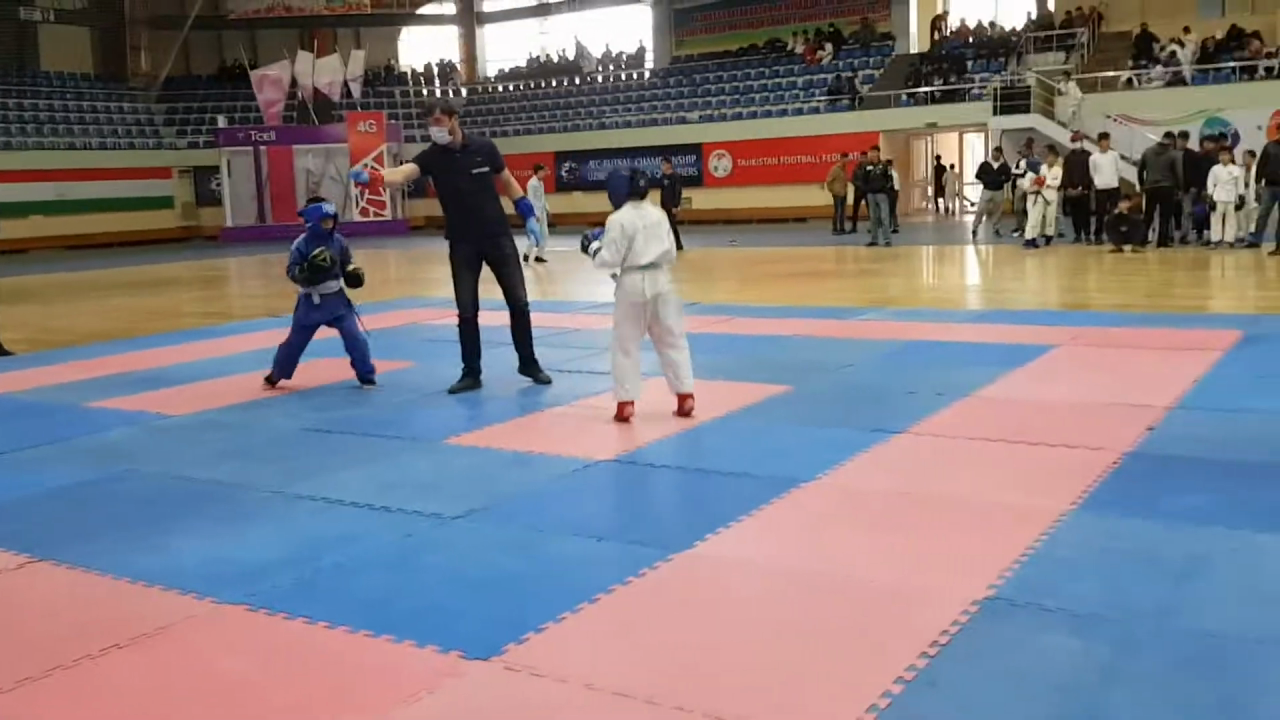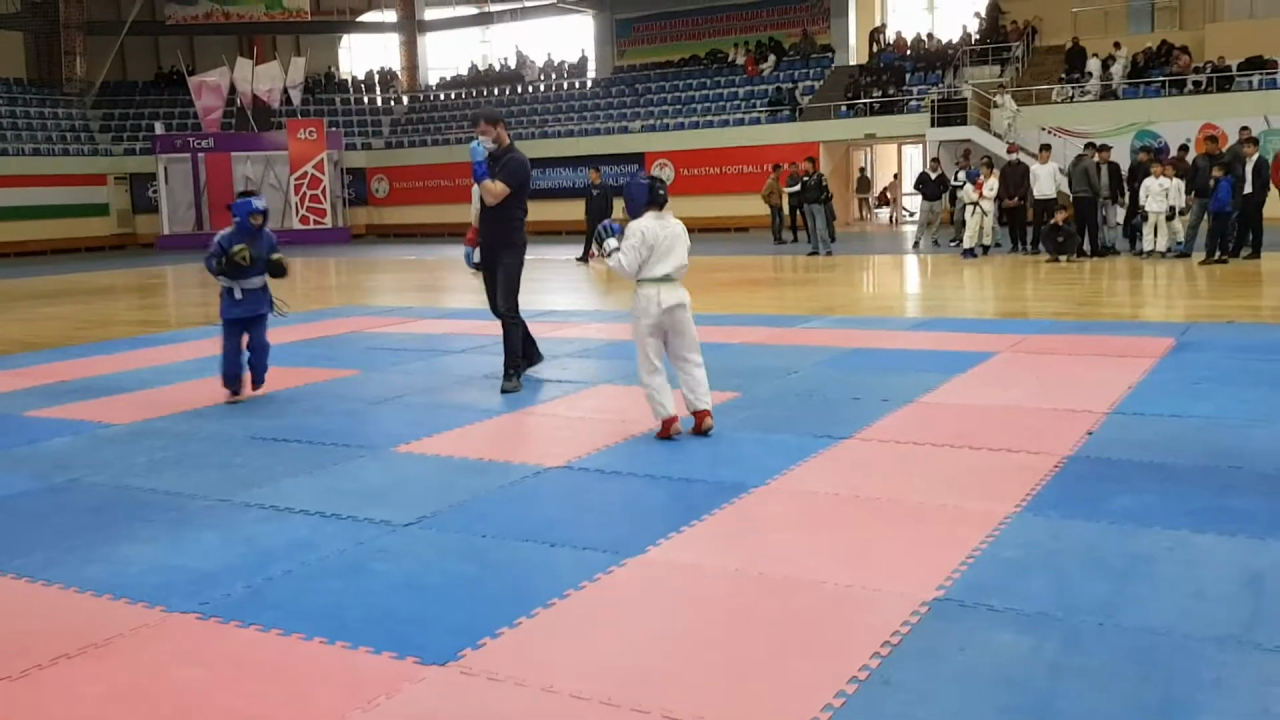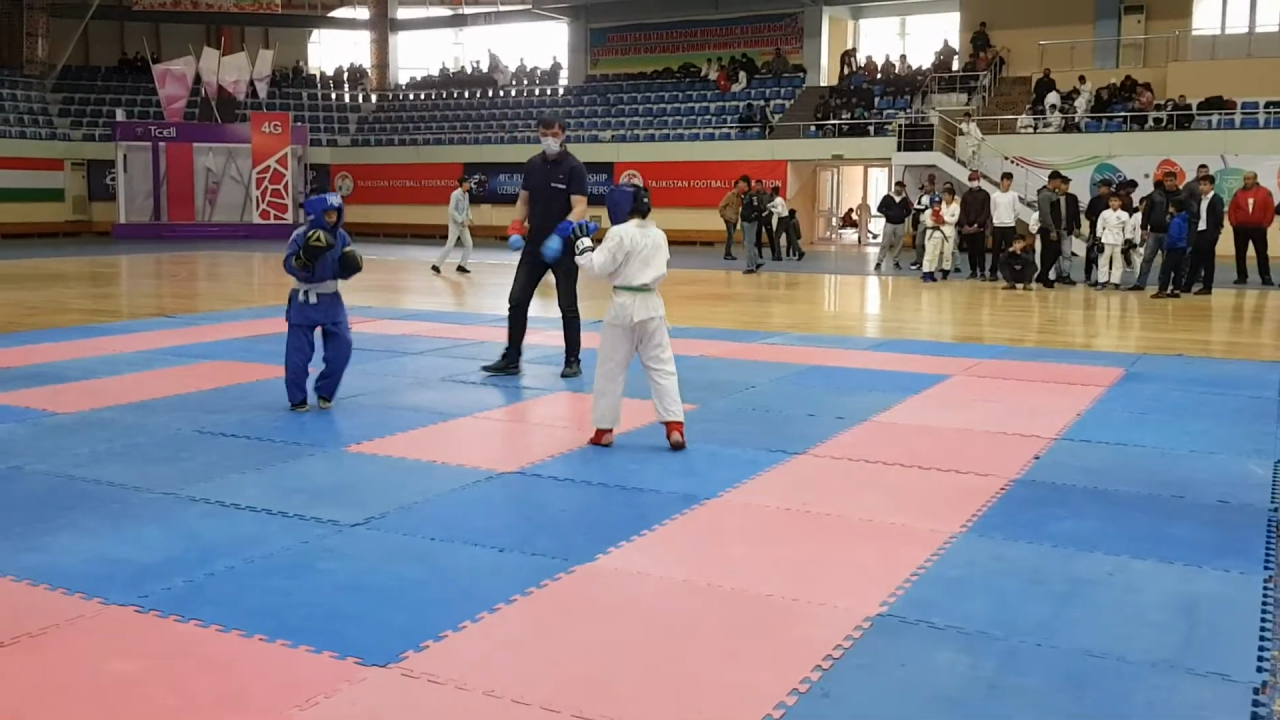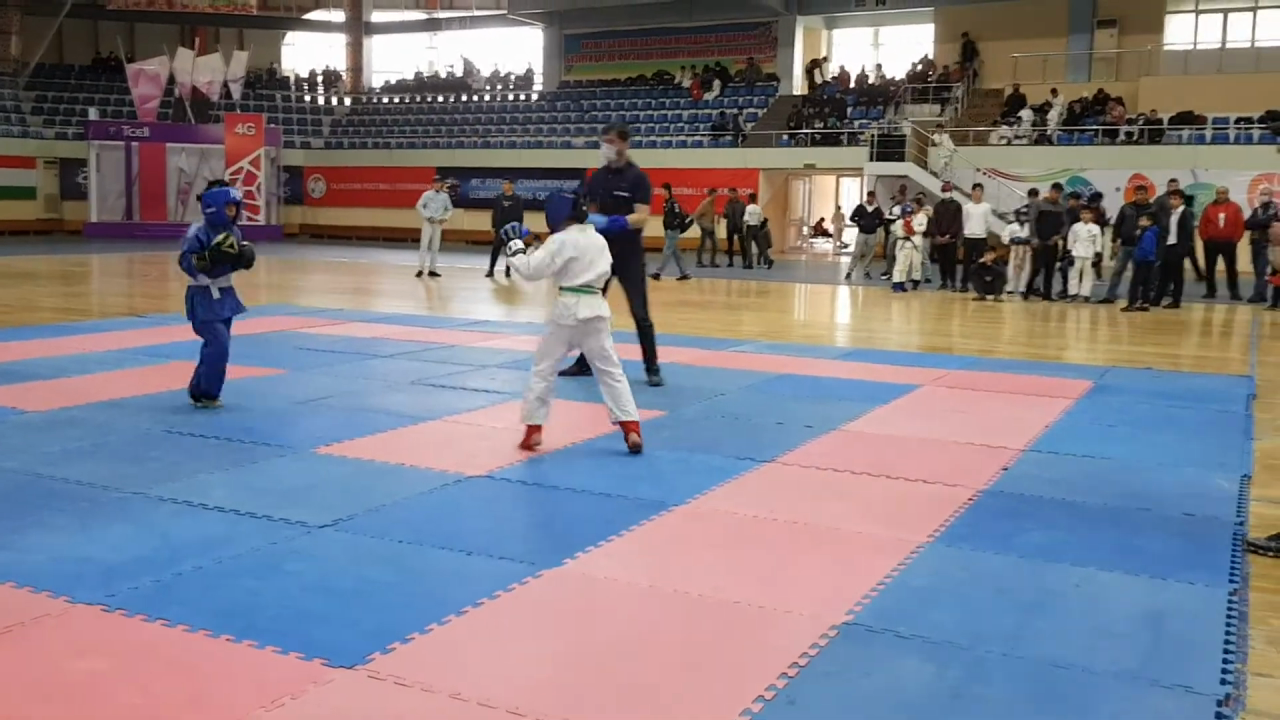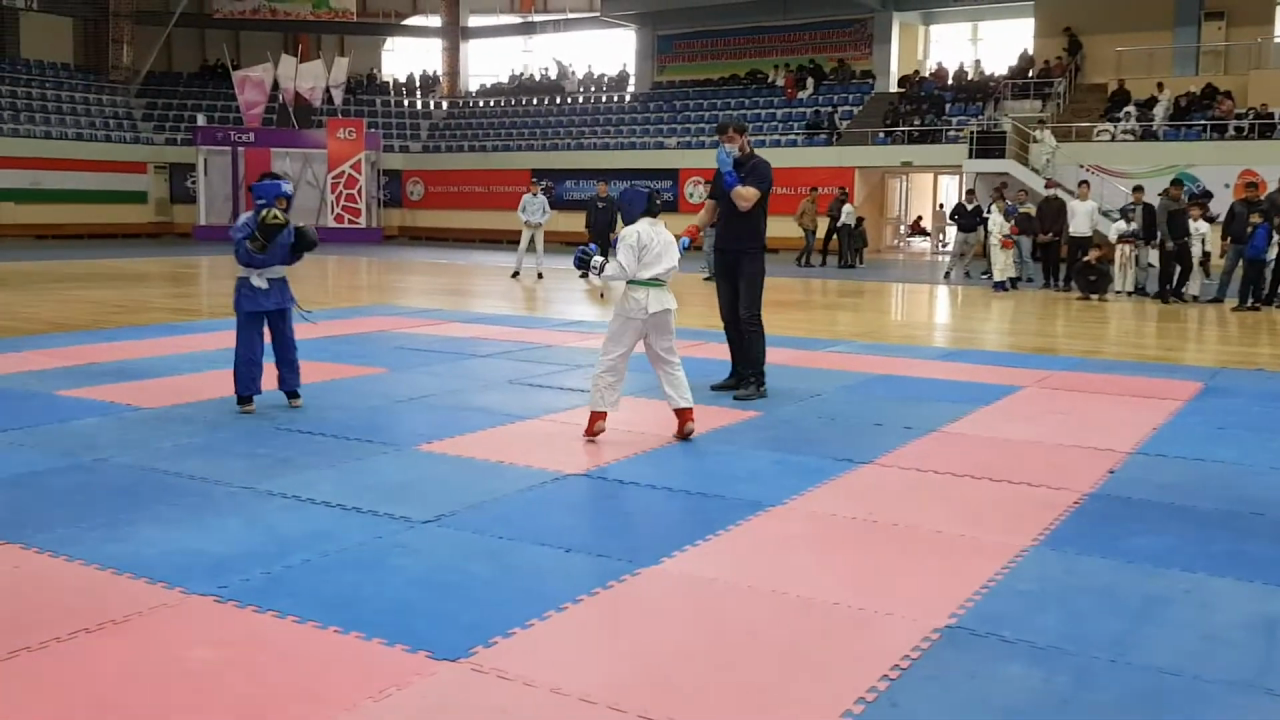
dt=1s
person 1, frame 1
left shoulder: (484, 147)
right shoulder: (431, 156)
left elbow: (508, 181)
right elbow: (402, 173)
left wrist: (529, 215)
right wrist: (370, 177)
left hip: (498, 237)
right hip: (462, 244)
left knee: (518, 302)
right knee: (467, 311)
left ankle: (529, 363)
right ankle: (471, 373)
person 1, frame 2
left shoulder: (516, 161)
right shoulder: (491, 159)
left elbow: (492, 197)
left wrist: (478, 164)
left hip: (509, 245)
right hip: (490, 245)
left knee: (507, 309)
right knee: (499, 309)
left ankle: (512, 372)
right ankle: (529, 353)
person 1, frame 3
left shoulder: (574, 167)
right shoulder: (532, 165)
left elbow: (580, 209)
right elbow: (524, 201)
left wrist: (559, 236)
right wrist: (515, 230)
left hip: (563, 246)
right hip: (534, 244)
left knee: (567, 306)
right knee: (517, 300)
left ankle: (573, 361)
right ankle: (511, 359)
person 1, frame 4
left shoulder: (637, 177)
right shoulder: (598, 176)
left elbow: (642, 217)
right elbow: (586, 209)
left wrist: (608, 223)
left hip: (629, 255)
left knee: (640, 314)
left ankle: (652, 368)
right ankle: (585, 361)
person 1, frame 5
left shoulder: (759, 167)
right shoulder: (721, 171)
left elbow: (745, 202)
right elbow: (709, 209)
left wrist: (728, 172)
right wrist: (688, 235)
left hip: (749, 253)
right hip: (723, 252)
left knee: (749, 316)
right knee: (729, 317)
left ankle: (757, 381)
right ankle: (740, 374)
person 2, frame 1
left shoulder: (618, 220)
right shoulder: (659, 216)
left elbow: (609, 260)
right elbow: (670, 255)
left wrist: (593, 248)
left hip: (633, 287)
right hip: (660, 284)
left knee: (625, 348)
right knee: (673, 343)
left ankle: (626, 403)
right ankle: (686, 398)
person 2, frame 2
left shoulder: (638, 228)
right shoulder: (678, 226)
left elbow: (626, 267)
left wrist: (609, 246)
left hip: (649, 299)
right hip: (676, 297)
left knee: (650, 365)
right knee: (689, 359)
left ankle: (669, 419)
right ankle: (703, 414)
person 2, frame 3
left shoulder: (619, 234)
right shoulder: (659, 236)
left elbow: (598, 267)
left wrist: (583, 245)
left hip: (624, 307)
right hip: (651, 306)
left knee: (610, 371)
right knee: (662, 369)
left ankle: (604, 430)
right ankle: (674, 428)
person 2, frame 4
left shoulder: (561, 240)
right shoulder: (599, 239)
left elbow: (531, 269)
left wrist: (514, 247)
left hip: (568, 308)
right hip: (595, 308)
left knee: (543, 368)
right knee: (610, 368)
left ankle: (534, 429)
right ankle: (631, 428)
person 2, frame 5
left shoulder: (632, 232)
right shoulder: (667, 235)
left elbow: (623, 271)
left wrist: (595, 263)
left hip: (635, 301)
right hip: (662, 300)
left knee: (611, 358)
right knee: (668, 360)
left ankle: (598, 417)
right ankle: (685, 417)
person 3, frame 1
left shoulder: (338, 241)
right shoulder: (302, 244)
left elbow: (346, 263)
right elbow: (292, 272)
left wrist: (353, 273)
right wrist: (309, 269)
left hip: (336, 299)
right hip: (311, 301)
left knee: (355, 338)
right knee: (295, 342)
left ankle: (367, 376)
right ankle: (276, 375)
person 3, frame 2
left shoulder: (267, 236)
right shoulder: (226, 237)
left elbow: (274, 263)
right elbow: (210, 262)
left wrist: (278, 266)
right wrist: (227, 263)
left hip: (258, 295)
right hip: (233, 297)
left knee: (259, 342)
right knee: (232, 343)
left ankle: (257, 378)
right ankle: (233, 386)
person 3, frame 3
left shoulder: (340, 236)
right shoulder: (301, 236)
left elbow: (344, 272)
right elbow: (291, 267)
left wrist: (351, 265)
right wrist: (306, 255)
left hip: (330, 300)
right hip: (304, 301)
left knee: (341, 348)
right knee: (298, 352)
left ankle: (325, 392)
right ankle: (298, 398)
person 3, frame 4
left shoulder: (232, 231)
right shoulder: (198, 232)
right elbow: (187, 263)
left wrist: (241, 258)
right wrist: (211, 257)
left hip: (224, 294)
right hip: (203, 297)
left knee: (218, 345)
right knee: (218, 344)
left ankle: (200, 391)
right ankle: (208, 392)
person 3, frame 5
left shoulder: (286, 225)
right shoulder: (246, 223)
right elbow: (243, 255)
left wrist: (300, 246)
right wrist: (262, 236)
left hip: (279, 287)
right hip: (251, 289)
left knee: (285, 342)
right knee: (248, 344)
left ankle: (290, 388)
right ankle: (245, 394)
